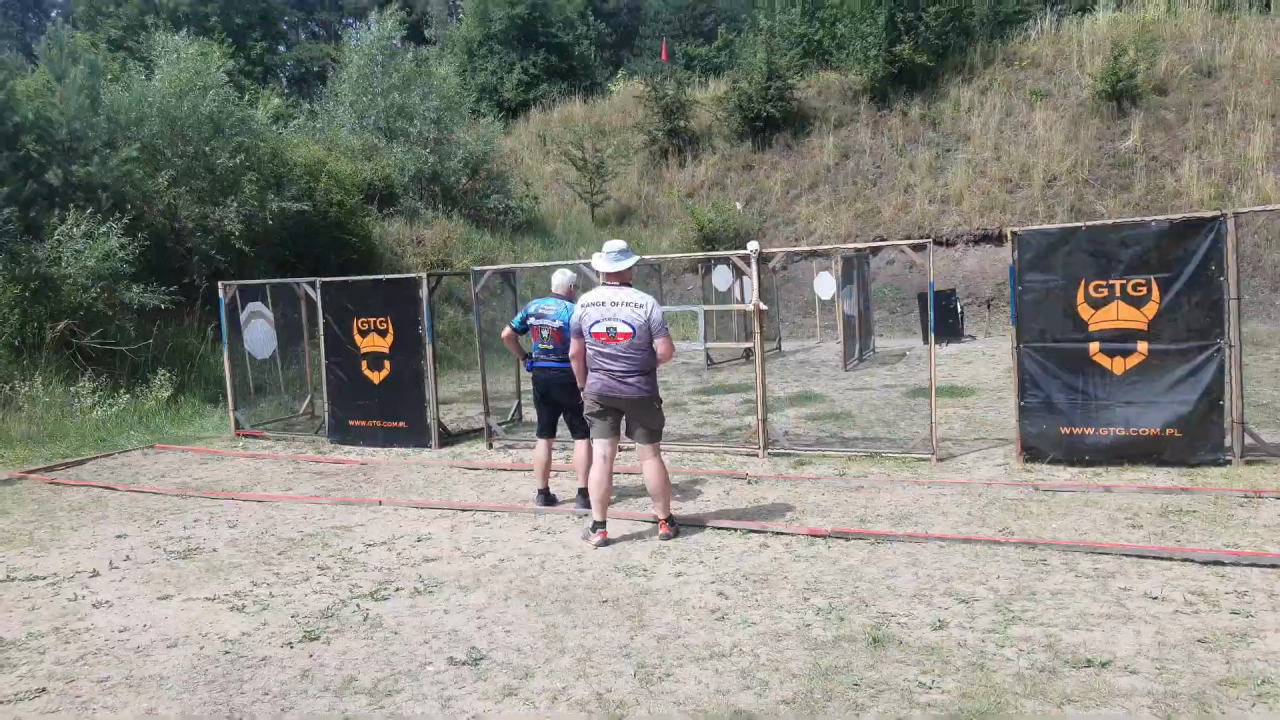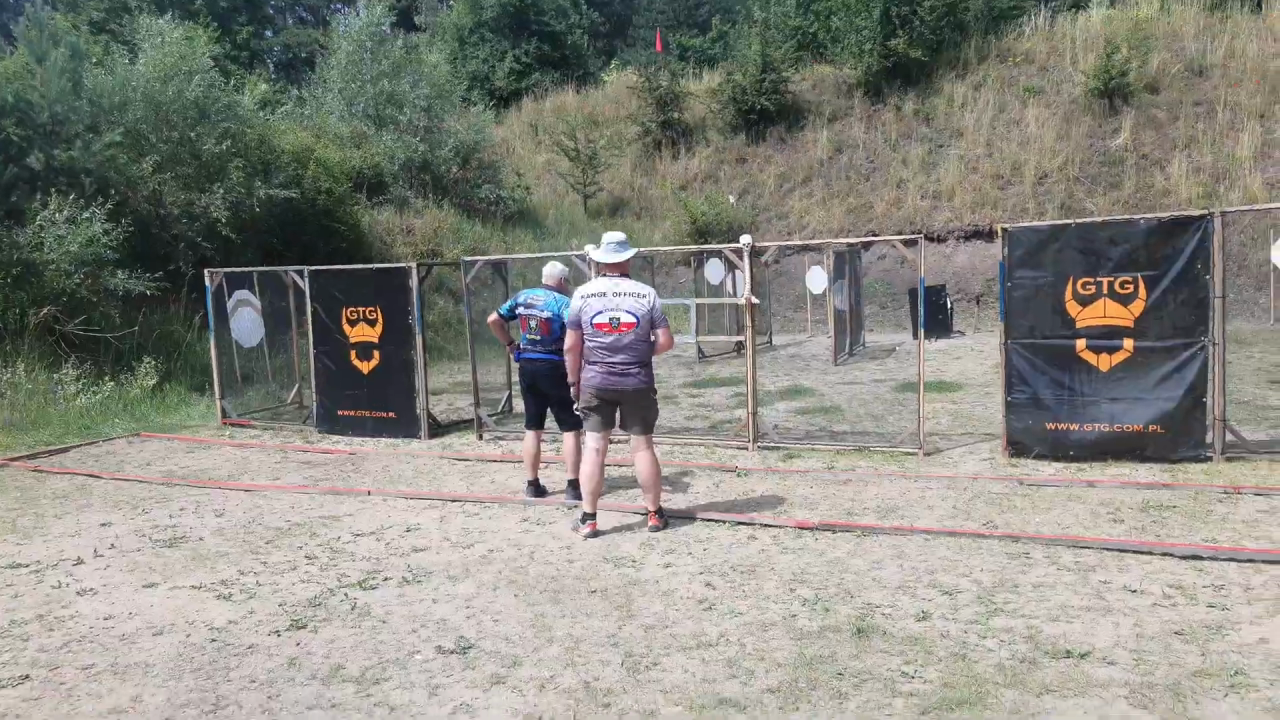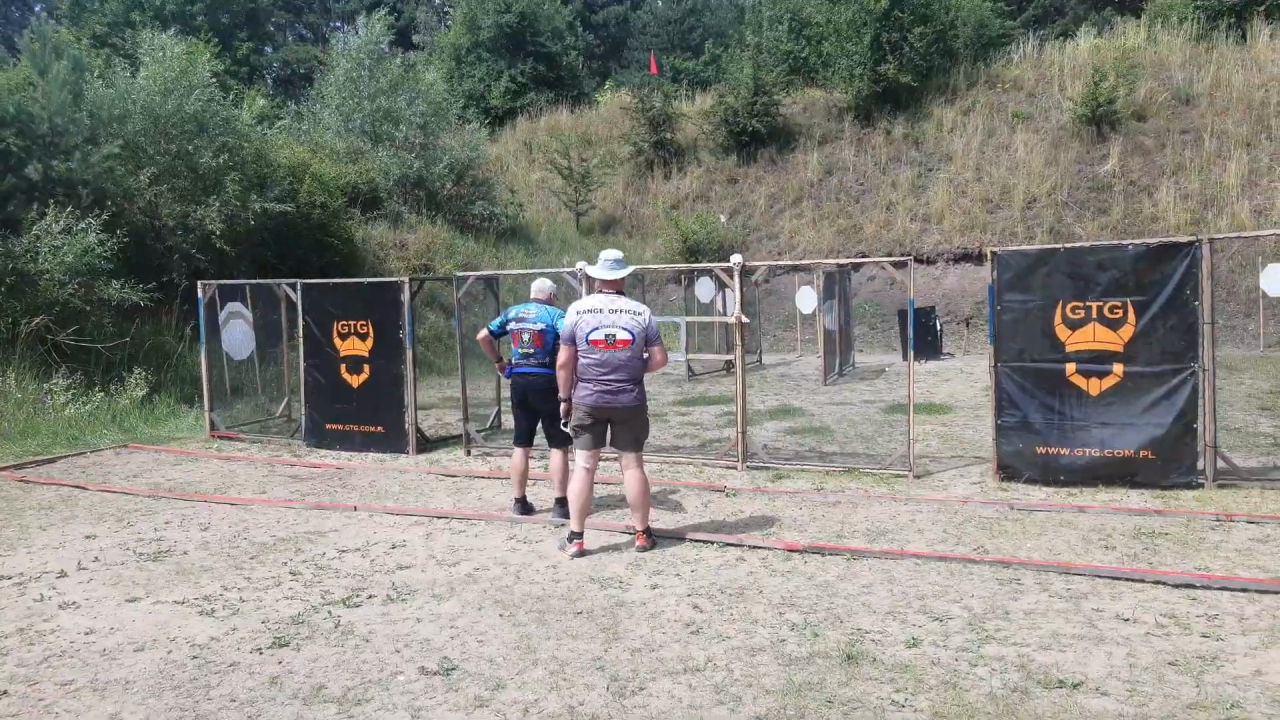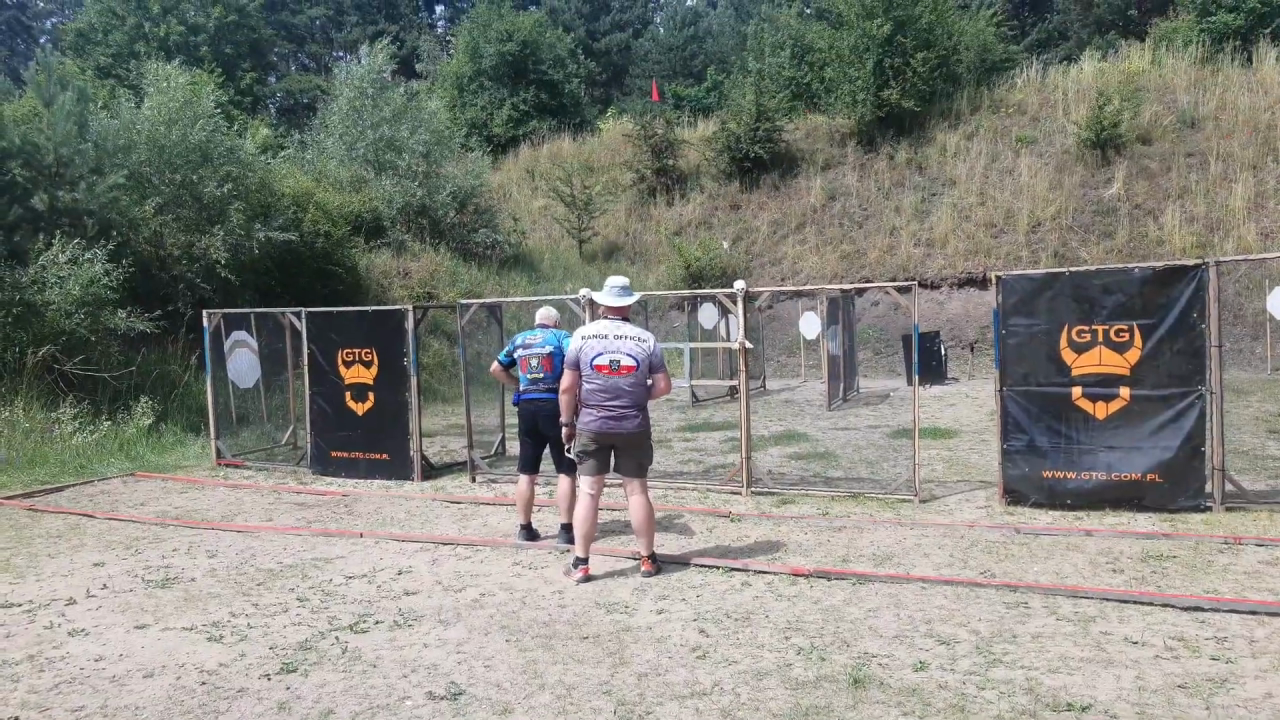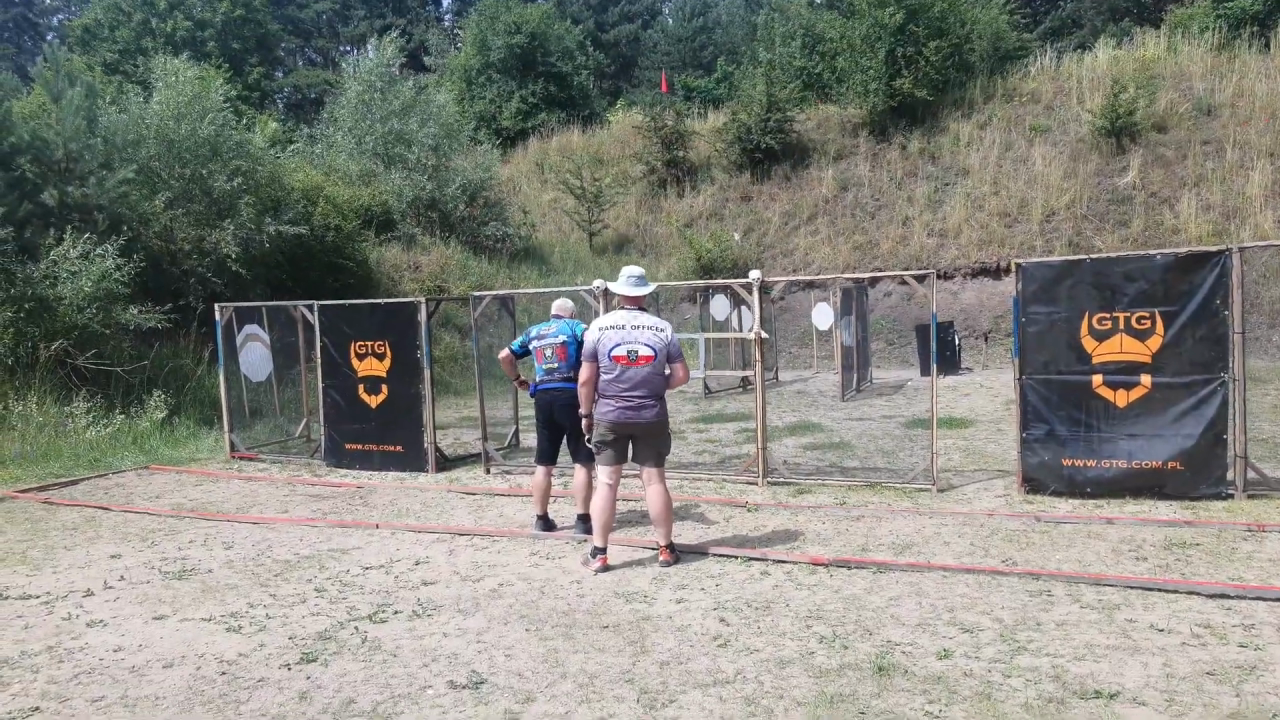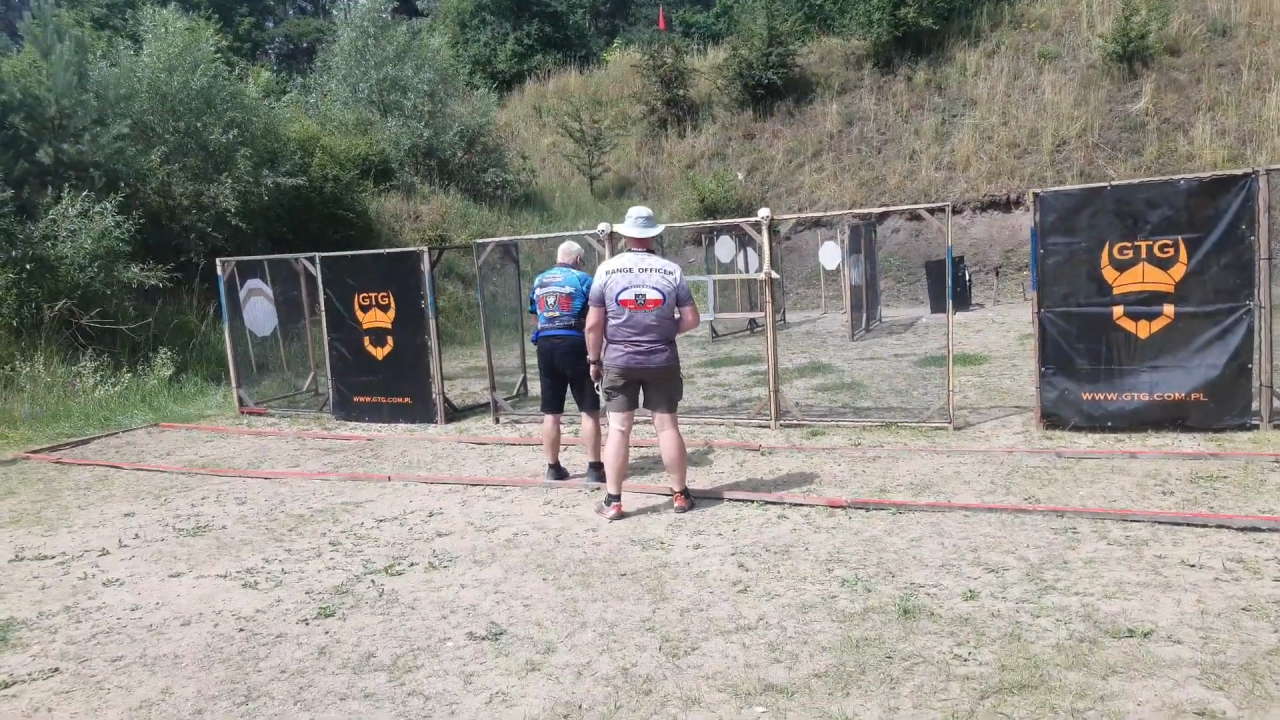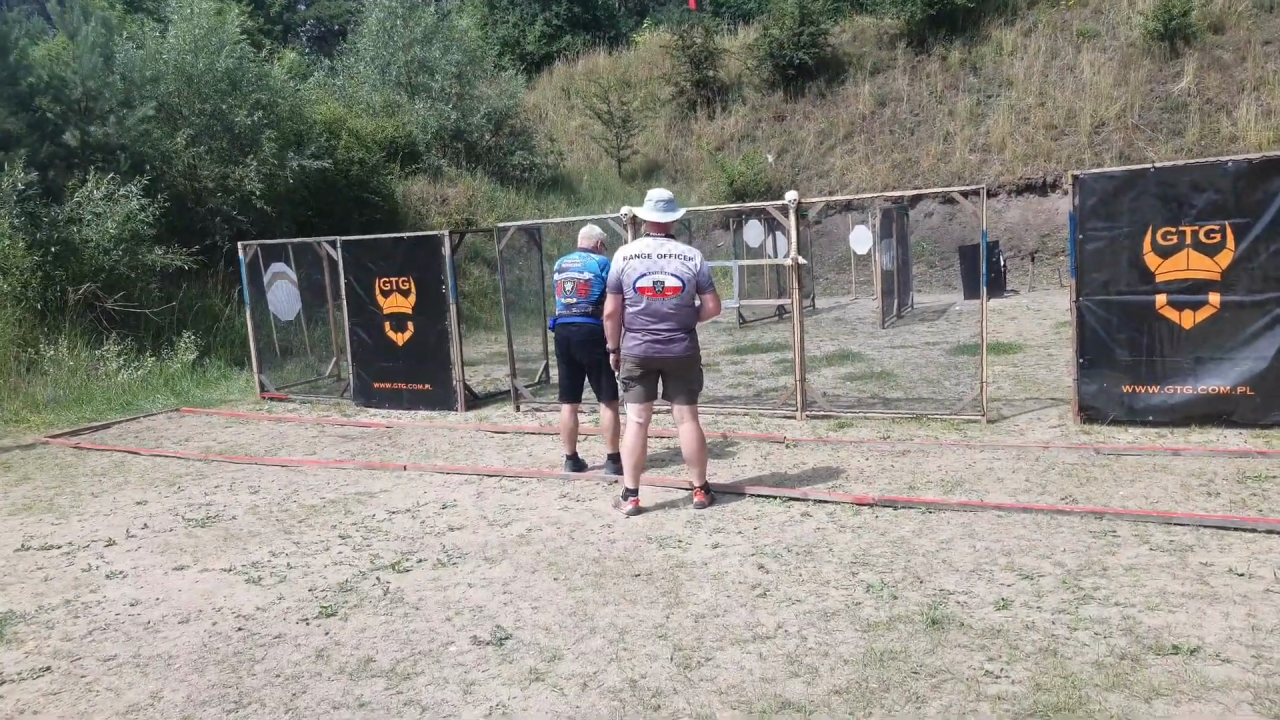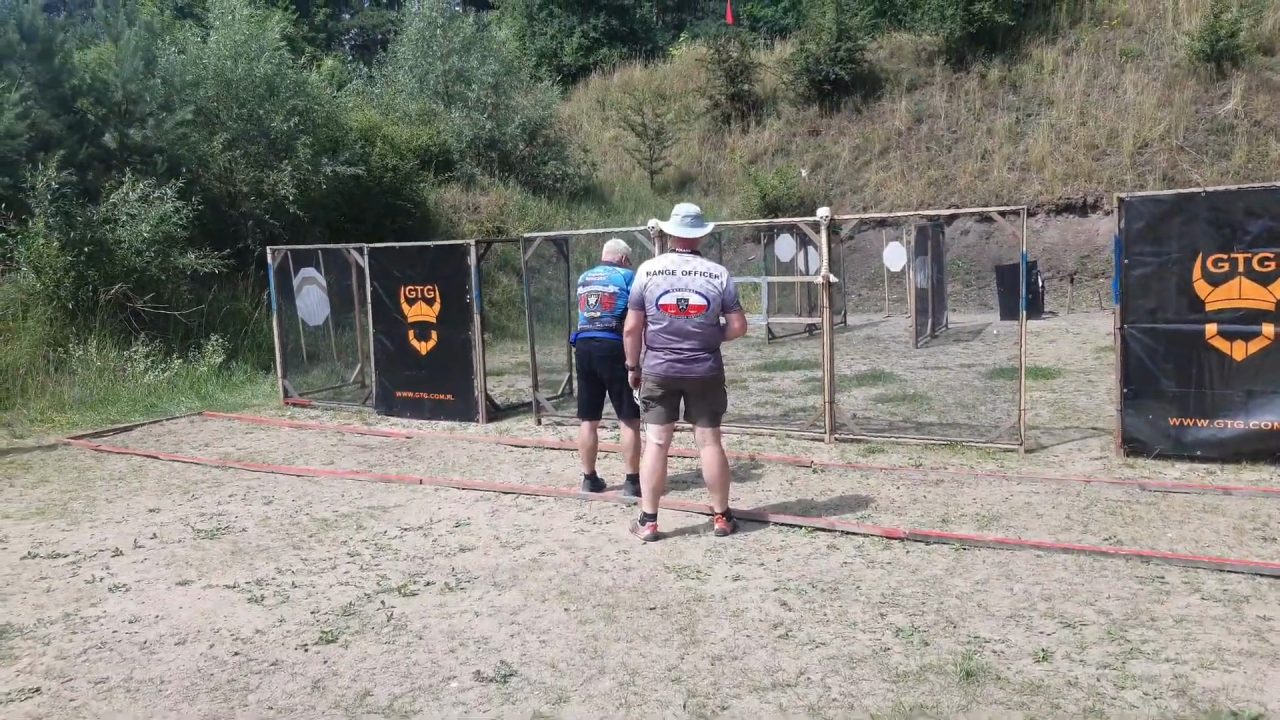
dt=0.4s
person 1, frame 1
left shoulder: (585, 303)
right shoulder: (645, 303)
left elbow: (575, 353)
right elbow: (665, 352)
left wrist: (584, 385)
right wrist: (647, 361)
left hip: (600, 391)
right hip: (640, 391)
left knee: (602, 457)
right knee: (650, 455)
left ankle: (598, 528)
right ankle: (665, 522)
person 1, frame 2
left shoulder: (583, 294)
right shoulder: (646, 294)
left elbow: (571, 346)
right elbow: (665, 342)
left wrist: (574, 380)
left hip: (596, 382)
right hip: (637, 383)
left knee: (594, 448)
right knee: (642, 447)
left ankle: (588, 519)
right ankle: (655, 514)
person 1, frame 3
left shoulder: (577, 309)
right shoulder: (641, 312)
left elbow: (564, 362)
right elbow: (659, 359)
left wrist: (565, 397)
left hip: (587, 400)
right hip: (629, 401)
left knee: (583, 466)
right knee: (632, 465)
left ankle: (575, 538)
right ankle: (642, 534)
person 1, frame 4
left shoulder: (583, 335)
right shoulder: (646, 339)
left elbow: (567, 387)
right elbow: (663, 386)
left wrist: (566, 422)
left hip: (592, 425)
right hip: (633, 426)
left knee: (588, 492)
right knee: (637, 491)
left ankle: (580, 564)
right ankle: (648, 559)
person 1, frame 5
left shoulder: (600, 326)
right shoulder: (663, 328)
left elbow: (586, 379)
right elbow: (681, 375)
left wrist: (586, 413)
left hip: (609, 415)
right hip: (651, 416)
left knee: (606, 482)
right knee: (654, 480)
left ankle: (598, 553)
right ankle: (666, 549)
person 1, frame 6
left shoulder: (607, 270)
right shoulder: (671, 270)
left elbow: (593, 324)
right elbow: (691, 319)
left wrist: (594, 359)
left hip: (619, 360)
right hip: (661, 360)
left knee: (618, 429)
right knee: (667, 426)
left ankle: (612, 501)
right ankle: (680, 494)
person 1, frame 7
left shoulder: (624, 255)
right shoulder: (692, 256)
left elbow: (611, 312)
right elbow: (712, 307)
left wrist: (614, 348)
left hip: (637, 350)
right hip: (681, 350)
left knee: (636, 421)
right knee: (687, 418)
left ankle: (630, 496)
right ankle: (700, 490)
person 1, frame 8
left shoulder: (648, 270)
right shoulder: (718, 274)
left elbow: (631, 328)
right elbow: (738, 327)
left wrist: (633, 365)
left hip: (658, 369)
right hip: (705, 370)
left knee: (656, 443)
right knee: (709, 442)
left ankle: (648, 521)
right ankle: (722, 517)
person 2, frame 1
left shoulder: (532, 307)
right shoulder: (572, 310)
left elbow: (507, 335)
left wrist: (525, 357)
left hip: (540, 376)
right hip: (567, 377)
left knee: (544, 437)
right knee: (582, 436)
left ankle: (542, 494)
right ankle: (583, 494)
person 2, frame 2
left shoulder: (521, 297)
right shoulder: (562, 302)
left elbow: (493, 320)
left wrist: (509, 343)
left hip: (527, 367)
right hip: (553, 368)
left knee: (532, 428)
right knee: (571, 428)
left ankle: (532, 485)
right ankle: (573, 487)
person 2, frame 3
left shoulder: (512, 313)
right shoulder: (554, 314)
left elbow: (483, 336)
left wrist: (498, 361)
left hip: (519, 382)
right hip: (547, 382)
left knee: (521, 445)
right knee: (558, 445)
left ankle: (519, 502)
right ankle: (560, 505)
person 2, frame 4
left shoulder: (518, 340)
right shoulder: (560, 336)
left elbow: (496, 369)
left hip: (526, 407)
right hip: (554, 407)
left knee: (526, 472)
right knee: (566, 471)
left ankle: (525, 528)
right ankle: (566, 530)
person 2, frame 5
left shoulder: (533, 332)
right shoulder: (573, 326)
left elbow: (504, 356)
left wrist: (516, 379)
left hip: (543, 398)
right hip: (571, 396)
left knee: (543, 463)
right knee: (583, 462)
left ankle: (541, 519)
right ankle: (582, 520)
person 2, frame 6
left shoulder: (539, 281)
right shoulder: (582, 278)
left hip: (545, 346)
right hip: (573, 345)
left knee: (551, 412)
right knee: (589, 410)
left ankle: (553, 468)
right ankle: (594, 468)
person 2, frame 7
left shoulder: (559, 265)
right shoulder: (601, 263)
left hip: (563, 333)
right hip: (591, 333)
left knee: (568, 402)
right knee: (608, 400)
left ankle: (571, 459)
right ankle: (613, 460)
person 2, frame 8
left shoulder: (583, 278)
right shoulder: (627, 276)
left hip: (584, 347)
right hip: (613, 348)
left knee: (588, 419)
right knee: (629, 419)
left ankle: (589, 478)
right ankle: (632, 481)
